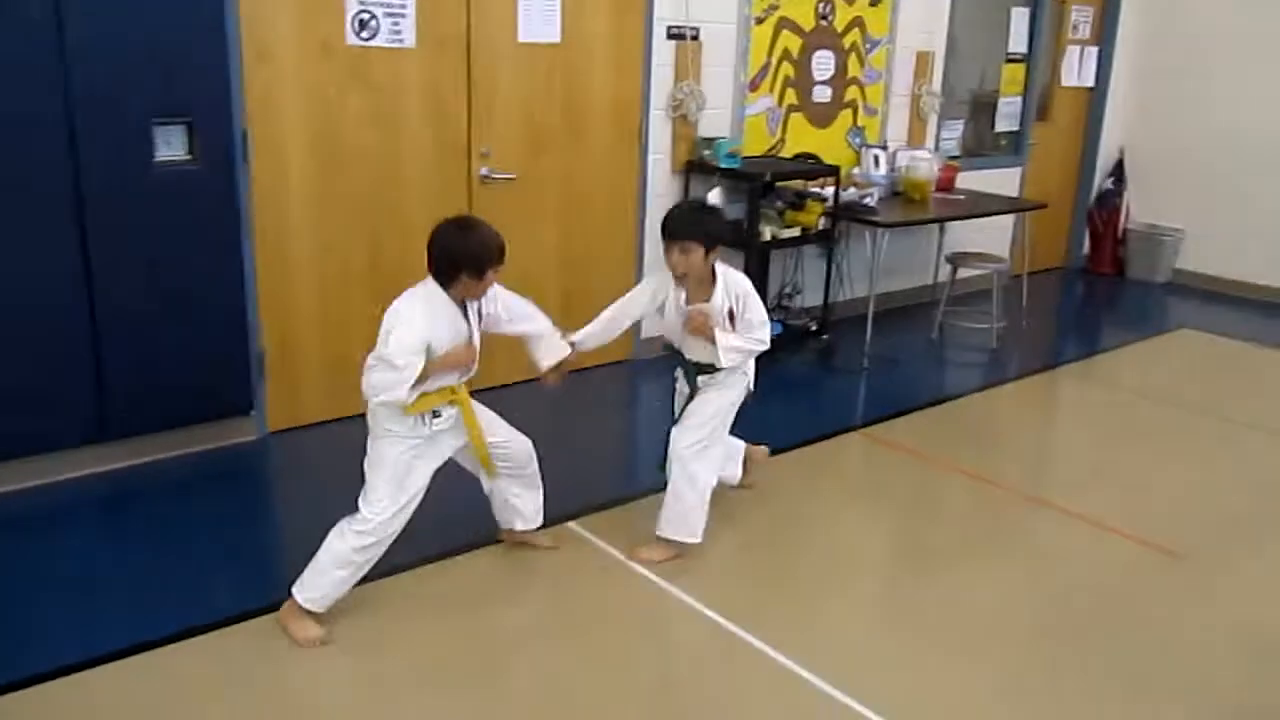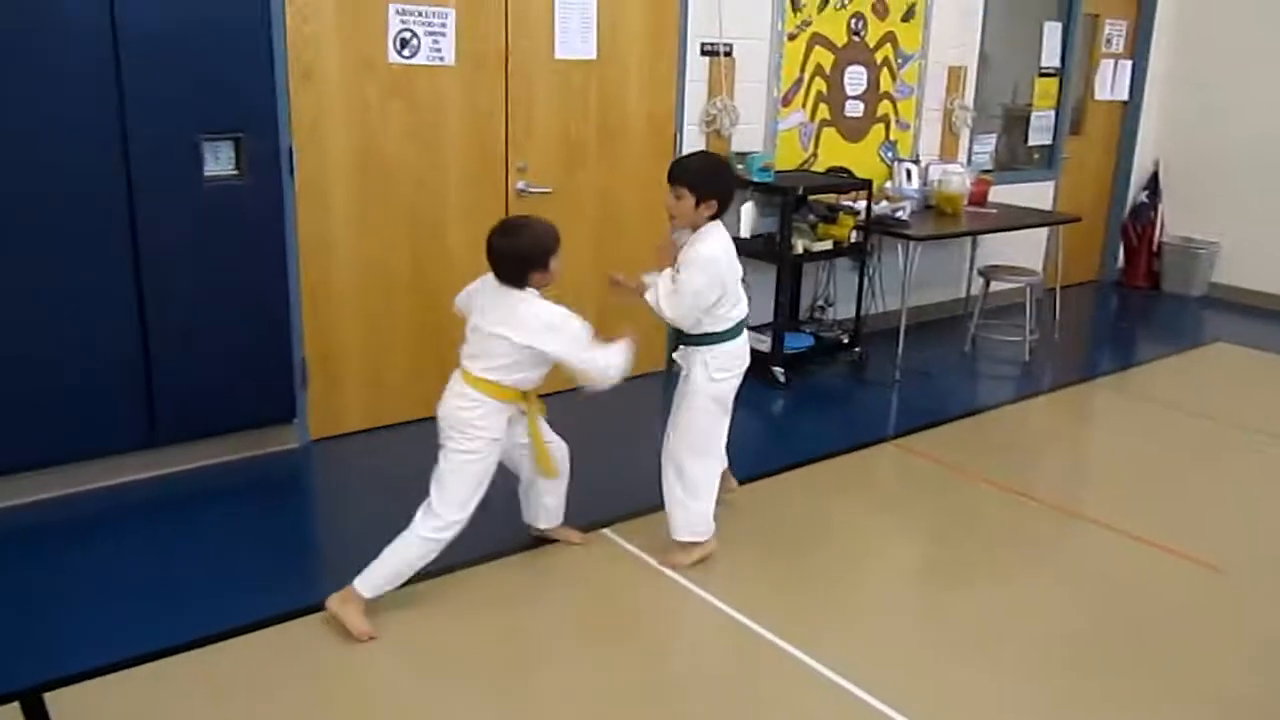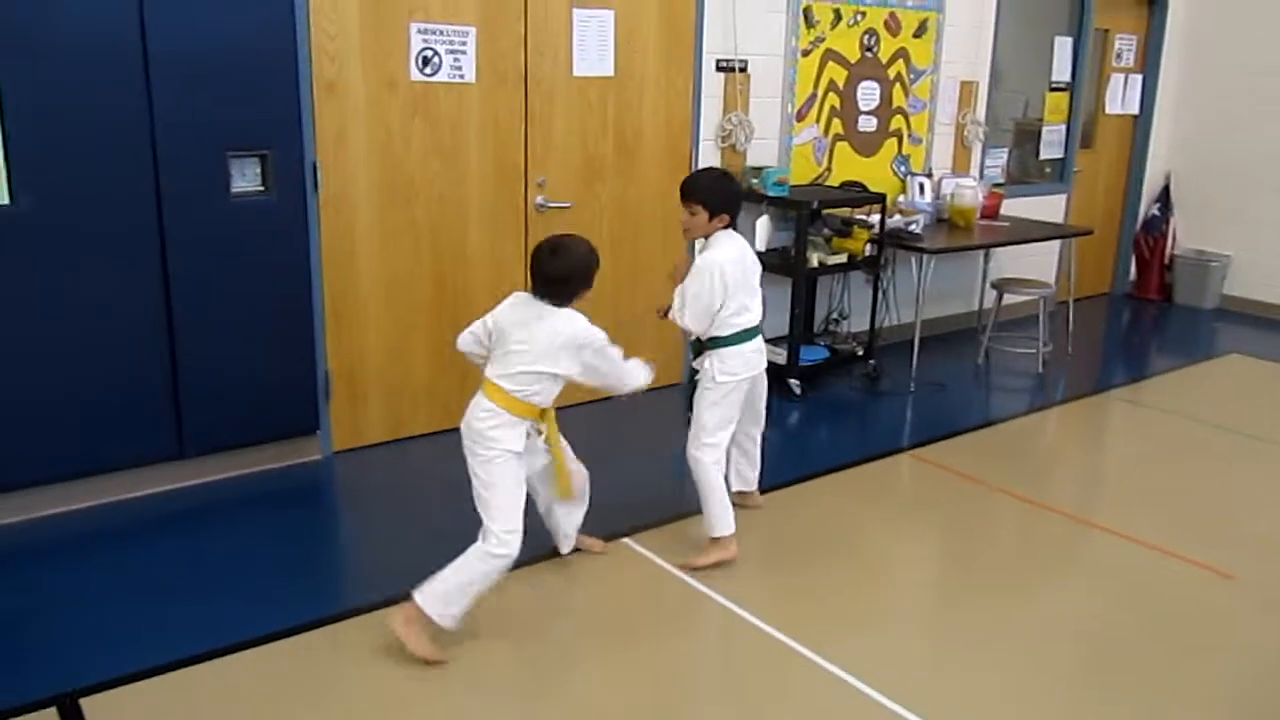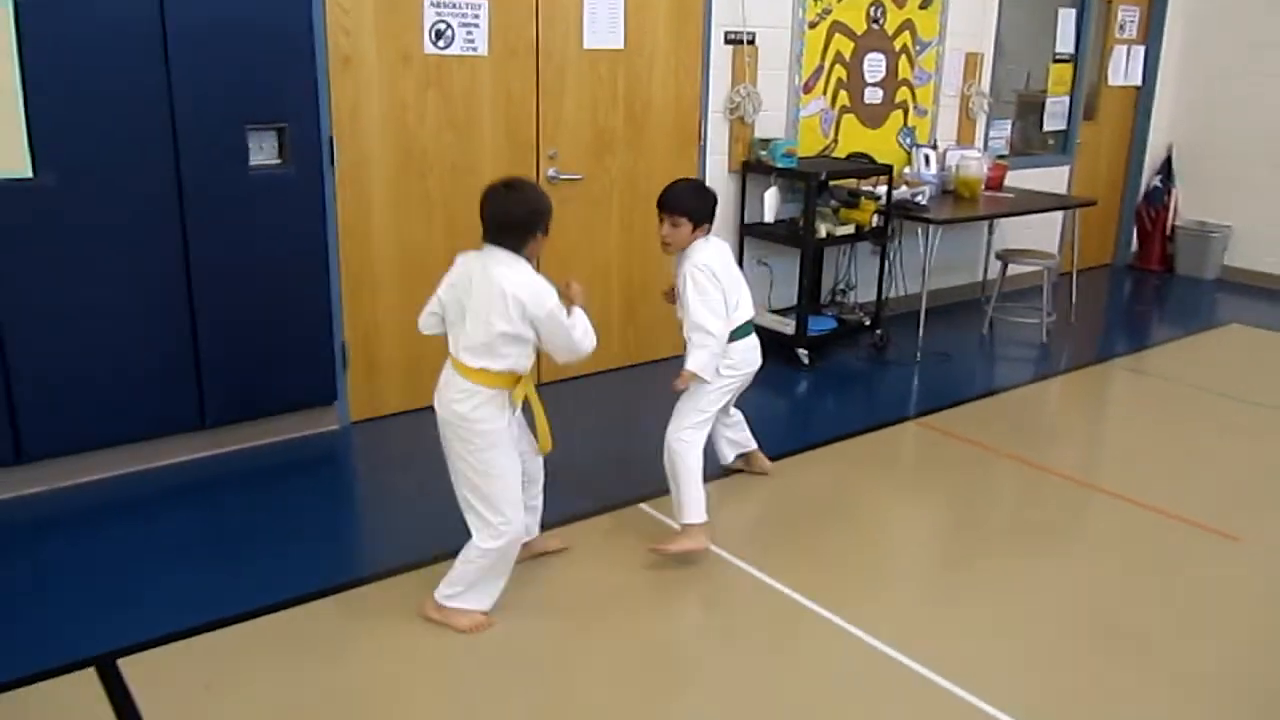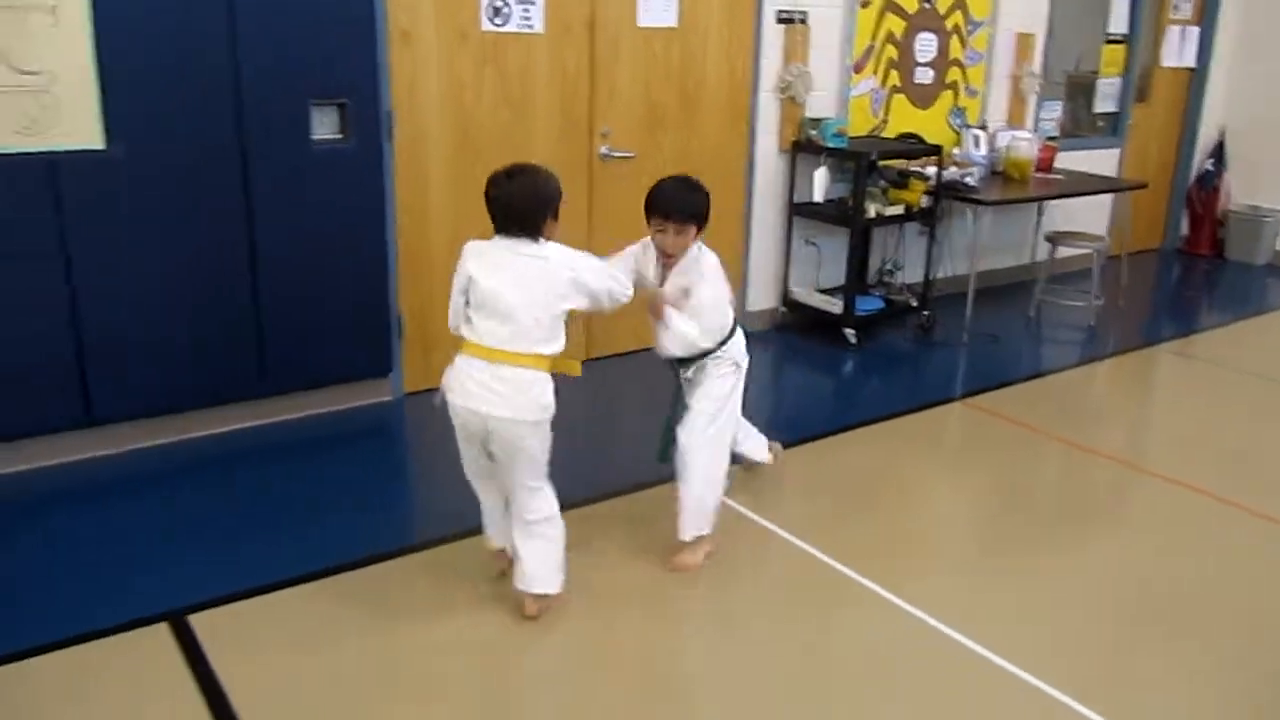
dt=0.3s
person 1, frame 1
left shoulder: (479, 299)
right shoulder: (411, 315)
left elbow: (522, 315)
right elbow: (376, 383)
left wrist: (554, 351)
right wrist: (433, 366)
left hip: (452, 408)
right hip: (403, 423)
left knee: (517, 452)
right knee: (377, 518)
left ankle: (521, 528)
right ankle: (301, 604)
person 1, frame 2
left shoulder: (489, 286)
right shoulder: (546, 320)
left elbow: (463, 305)
right elbow: (600, 369)
right wrist: (624, 346)
left hip: (498, 405)
right hip: (478, 417)
left knee: (554, 453)
right knee: (444, 517)
left ankle: (544, 523)
right ankle: (353, 596)
person 1, frame 3
left shoulder: (515, 305)
right shoulder: (578, 333)
left elbow: (468, 344)
right elbow: (623, 378)
right wrist: (643, 367)
left hip: (518, 424)
right hip: (499, 433)
left knee: (570, 477)
right knee: (503, 544)
left ankle: (567, 539)
right ankle: (415, 614)
person 1, frame 4
left shoulder: (465, 265)
right shoulder: (533, 289)
left elbow: (429, 322)
right elbow: (574, 347)
right wrist: (575, 308)
left hip: (460, 392)
right hip: (483, 408)
left knee: (527, 465)
right knee: (501, 521)
left ankle: (525, 541)
right ankle: (448, 601)
person 1, frame 5
left shoulder: (474, 256)
right shoulder: (569, 265)
left elbow: (457, 323)
right elbow: (618, 290)
left hip: (468, 385)
right hip: (525, 395)
left knee: (487, 473)
right knee: (532, 491)
left ankle: (503, 546)
right ankle: (537, 587)
person 2, frame 1
left shoulder: (737, 288)
right shoulder: (663, 282)
left elbow: (759, 337)
right elbow: (623, 312)
left wrist: (713, 333)
right wrist: (577, 342)
left hip: (728, 376)
right hip: (692, 373)
left knee: (689, 447)
right knee: (704, 444)
left ankle: (675, 537)
right ankle: (746, 455)
person 2, frame 2
left shoulder: (707, 252)
right shoulder: (697, 237)
left elbow: (678, 310)
right elbow: (679, 278)
left wrist: (670, 271)
right wrist: (644, 286)
left hip: (712, 356)
right hip: (714, 349)
left knee: (688, 441)
right knee: (699, 432)
left ankle: (695, 536)
right ankle: (720, 474)
person 2, frame 3
left shoulder: (709, 261)
right shoulder: (740, 248)
left elbow: (693, 321)
left wrist: (680, 287)
right wrist: (683, 304)
left hip: (725, 360)
right hip: (751, 350)
left knee: (704, 449)
right knee: (744, 427)
left ankle: (723, 539)
right ankle: (746, 489)
person 2, frame 4
left shoulder: (696, 266)
right shoulder: (716, 248)
left elbow: (710, 326)
left wrist: (692, 370)
right wrist: (683, 299)
left hip: (726, 356)
right hip: (743, 348)
left knee: (682, 436)
right knee: (717, 409)
left ankle: (694, 528)
right ankle: (750, 455)
person 2, frame 5
left shoulder: (706, 268)
right shoulder: (647, 252)
left elbow: (701, 335)
left wrist: (663, 312)
left hip: (720, 361)
right hip: (684, 362)
left knee: (698, 443)
right knee: (717, 424)
left ankle: (697, 536)
right ankle: (763, 450)
